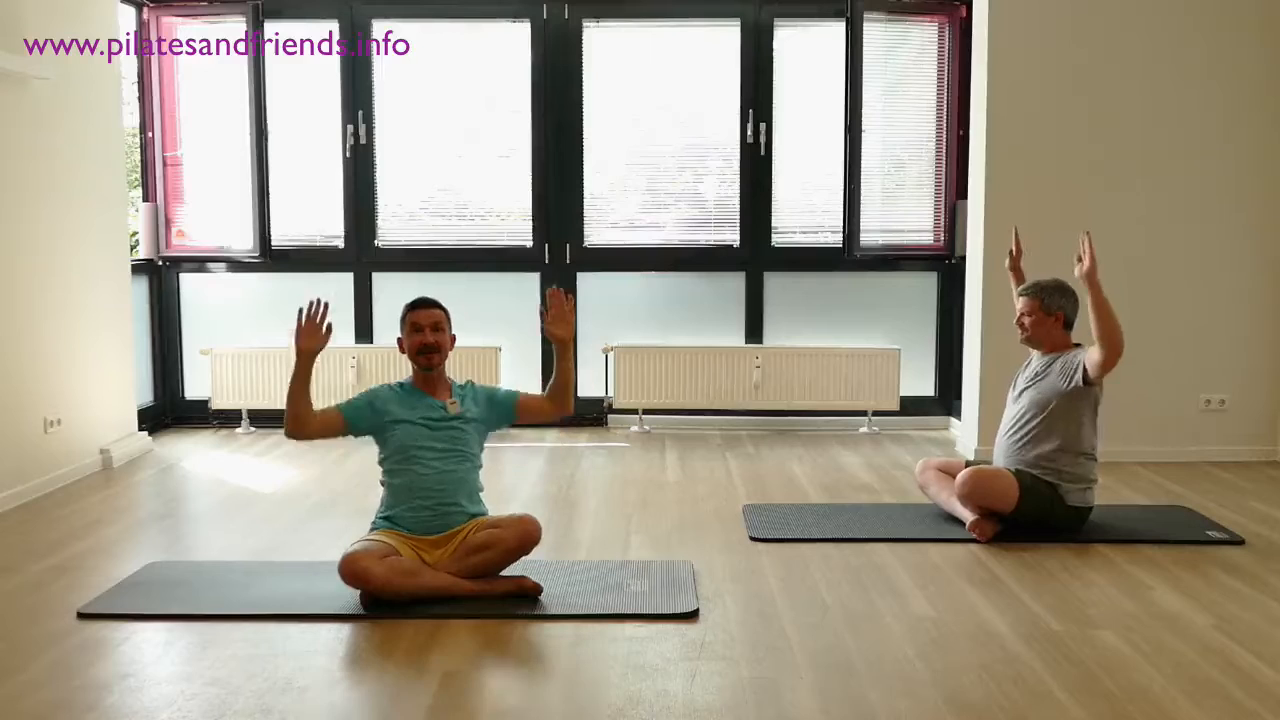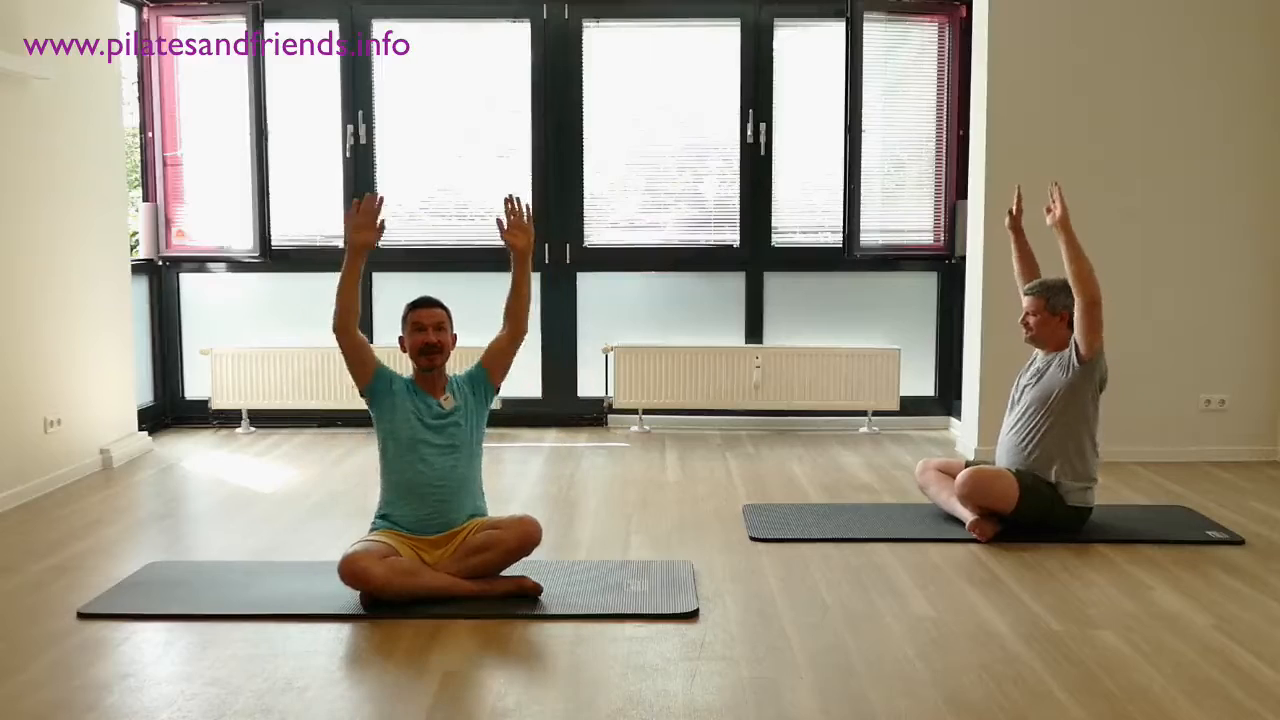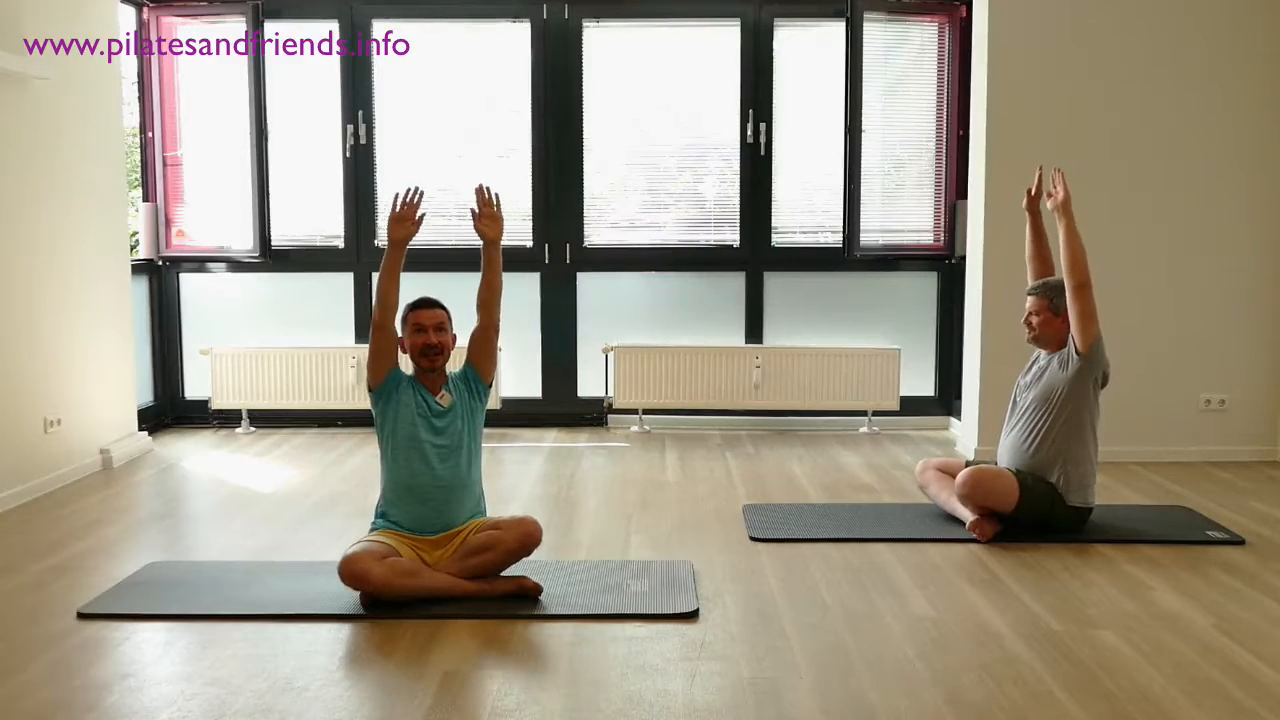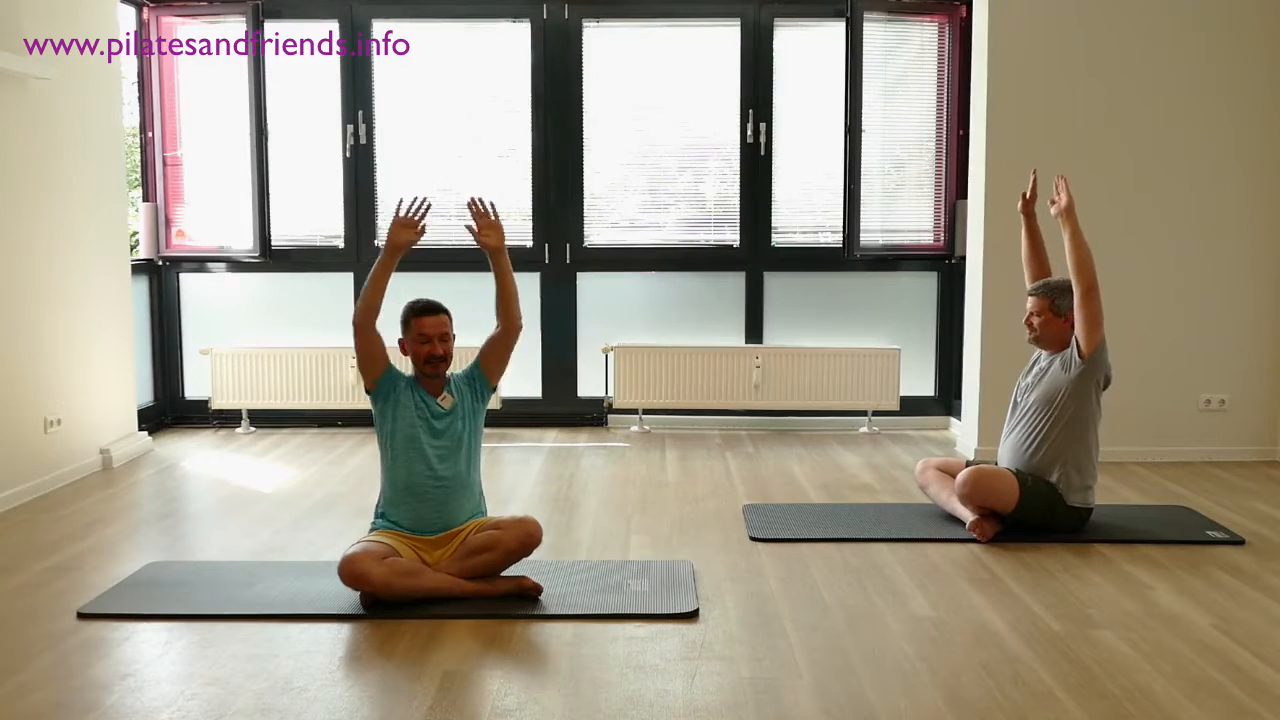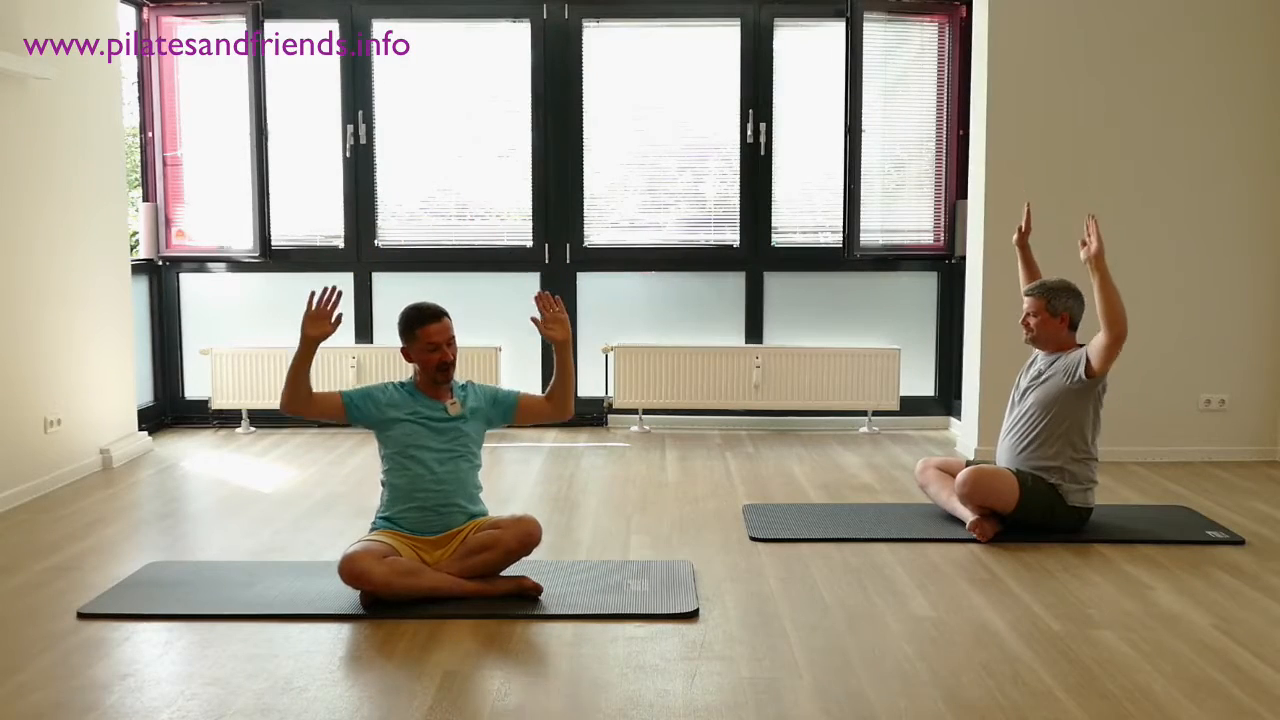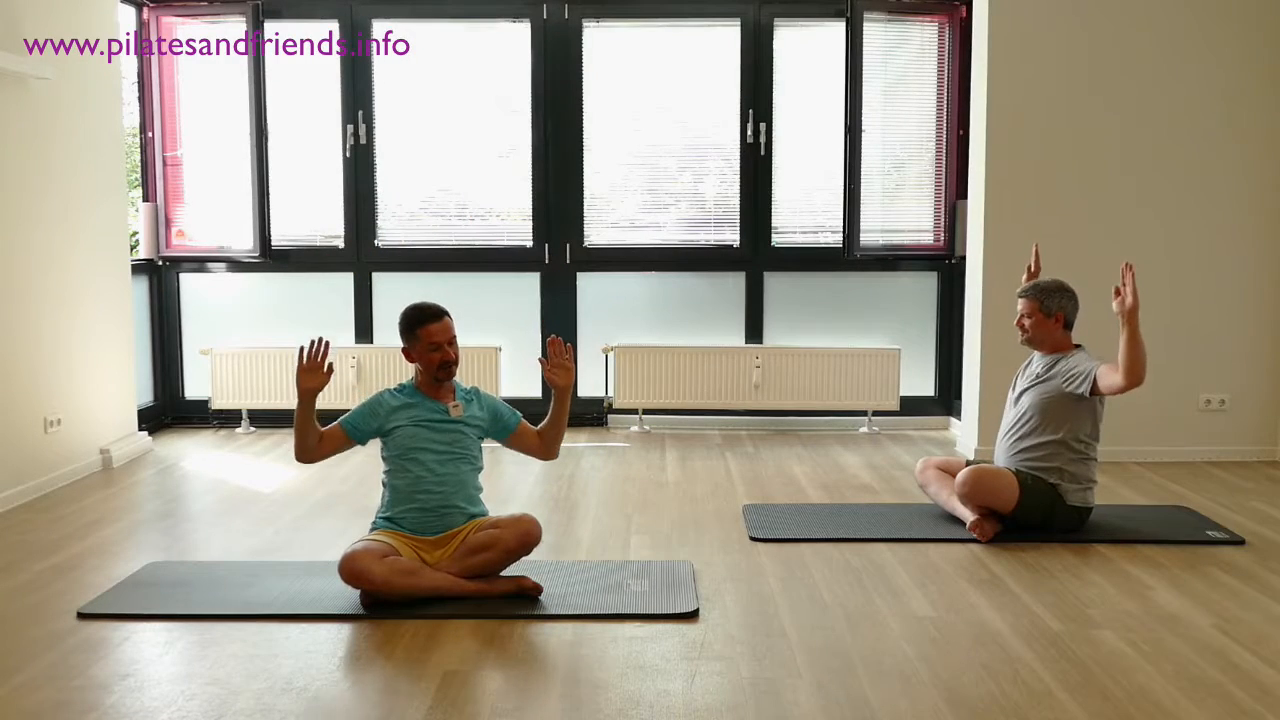
dt=0.5s
person 1, frame 1
left shoulder: (480, 399)
right shoulder: (380, 402)
left elbow: (556, 408)
right elbow: (300, 429)
left wrist: (561, 345)
right wrist: (305, 359)
left hip: (467, 534)
right hip: (399, 537)
left knee: (526, 530)
right knee: (355, 566)
left ankle: (401, 583)
right ankle: (492, 587)
person 1, frame 2
left shoulder: (474, 391)
right shoulder: (388, 394)
left elbow: (514, 329)
right elbow: (344, 330)
left wrist: (522, 255)
right wrist: (355, 254)
left hip: (466, 533)
right hip: (398, 537)
left knee: (527, 531)
right knee: (354, 567)
left ankle: (401, 582)
right ankle: (495, 585)
person 1, frame 3
left shoulder: (470, 389)
right shoulder: (391, 392)
left elbow: (489, 321)
right elbow: (381, 322)
left wrist: (491, 245)
right wrist: (396, 247)
left hip: (467, 533)
right hip: (398, 537)
left knee: (527, 531)
right knee: (354, 567)
left ankle: (404, 583)
right ankle: (494, 586)
person 1, frame 4
left shoulder: (471, 388)
right shoulder: (391, 393)
left elbow: (510, 326)
right elbow: (362, 324)
left wrist: (496, 254)
right wrist: (391, 252)
left hip: (467, 533)
right hip: (398, 537)
left knee: (527, 532)
right knee: (353, 569)
left ankle: (403, 580)
right ankle: (492, 587)
person 1, frame 5
left shoulder: (481, 400)
right shoulder: (383, 401)
left elbow: (559, 408)
right elbow: (296, 405)
left wrist: (561, 346)
right wrist: (309, 343)
left hip: (466, 533)
right hip: (398, 538)
left knee: (526, 530)
right knee: (354, 566)
left ankle: (403, 584)
right ankle: (493, 586)
person 1, frame 6
left shoulder: (481, 404)
right shoulder: (385, 406)
left elbow: (546, 449)
right elbow: (308, 453)
left wrist: (561, 394)
right wrist: (307, 399)
left hip: (466, 534)
right hip: (399, 537)
left knee: (526, 529)
right knee: (355, 566)
left ankle: (400, 583)
right ankle: (492, 586)
person 2, frame 1
left shoulder: (1075, 365)
right shoulder: (1039, 357)
left elbow: (1111, 352)
right elbow: (1029, 320)
left wrist: (1090, 283)
right wrist: (1015, 272)
left hip: (1058, 500)
right hip: (1014, 479)
left knee: (970, 482)
right knee: (927, 469)
left ankle: (986, 515)
right ankle: (978, 517)
person 2, frame 2
left shoulder: (1080, 364)
right shoulder: (1043, 352)
left elbow: (1088, 299)
right elbow: (1032, 288)
left wrist: (1063, 230)
right wrist: (1016, 231)
left hip: (1059, 501)
right hip: (1015, 479)
left knee: (971, 482)
right knee: (927, 469)
left ankle: (985, 516)
right ankle: (980, 516)
person 2, frame 3
left shoulder: (1081, 360)
right shoulder: (1045, 351)
left elbow: (1078, 285)
right elbow: (1041, 279)
left wrist: (1064, 214)
right wrist: (1032, 215)
left hip: (1059, 501)
right hip: (1017, 480)
left knee: (970, 481)
right knee: (928, 469)
left ankle: (989, 514)
right ankle: (979, 516)
person 2, frame 4
left shoulder: (1083, 362)
right shoulder: (1045, 352)
left elbow: (1086, 292)
right elbow: (1038, 280)
left wrist: (1067, 221)
right wrist: (1028, 217)
left hip: (1059, 501)
right hip: (1015, 480)
left knee: (971, 482)
right knee: (927, 469)
left ankle: (986, 515)
right ankle: (978, 516)
person 2, frame 5
left shoulder: (1081, 366)
right shoulder: (1043, 354)
left elbow: (1115, 333)
right elbow: (1038, 295)
left wrist: (1096, 264)
right wrist: (1022, 248)
left hip: (1059, 500)
right hip: (1015, 479)
left knee: (970, 481)
right knee: (928, 468)
left ankle: (992, 514)
right ankle: (979, 516)
person 2, frame 6
left shoulder: (1078, 367)
right shoulder: (1040, 357)
left elbow: (1128, 379)
right elbow: (1035, 326)
left wrist: (1128, 319)
right wrist: (1033, 283)
left hip: (1059, 499)
right hip: (1015, 478)
left knee: (970, 482)
right knee: (928, 468)
left ankle: (989, 516)
right ankle: (976, 515)
